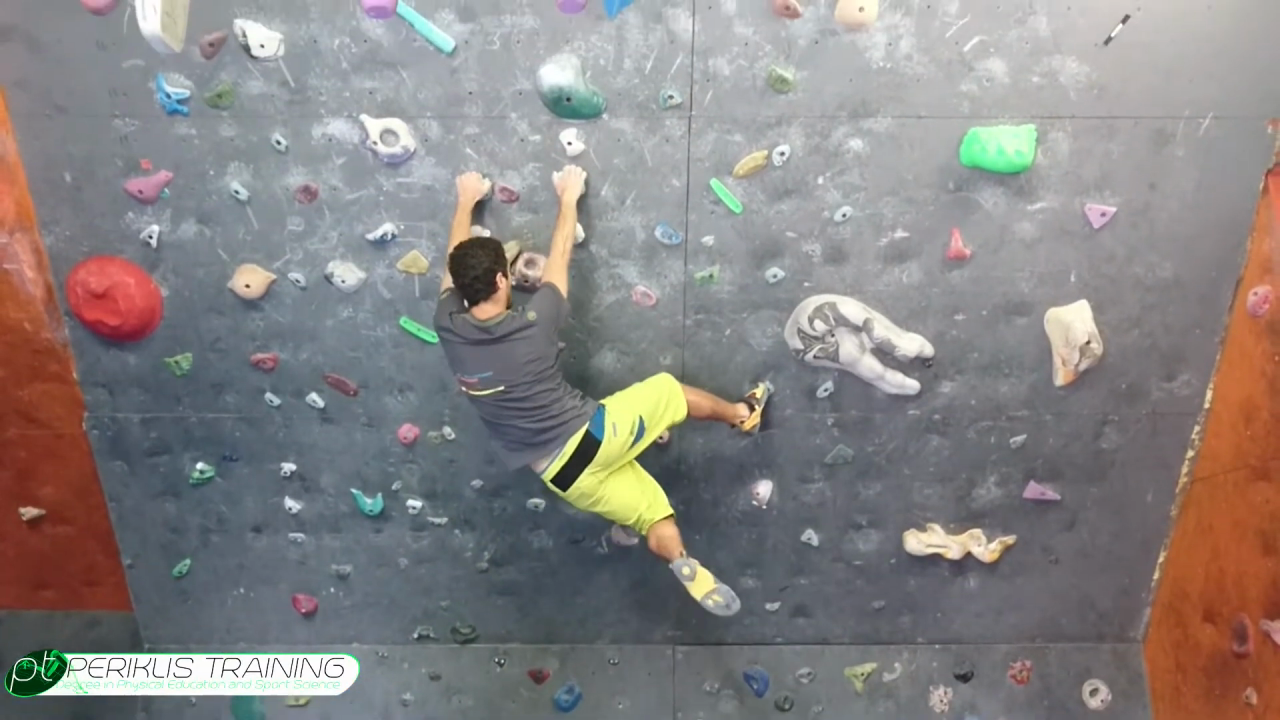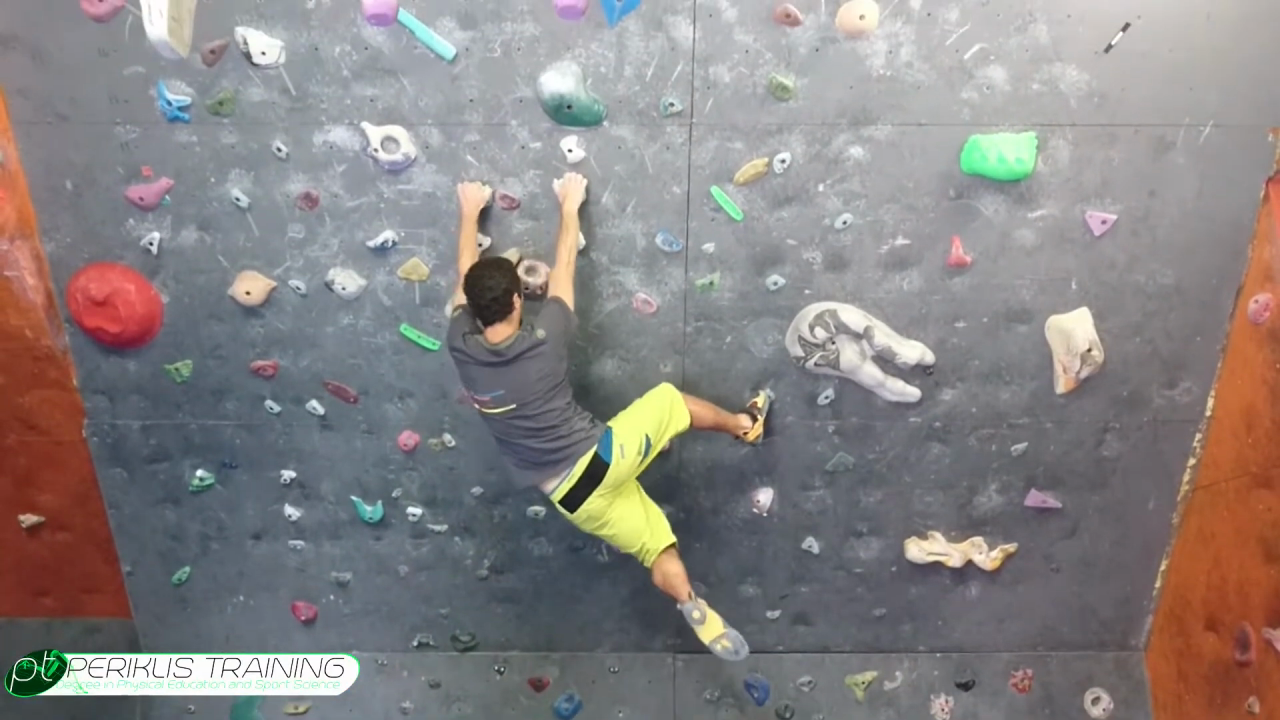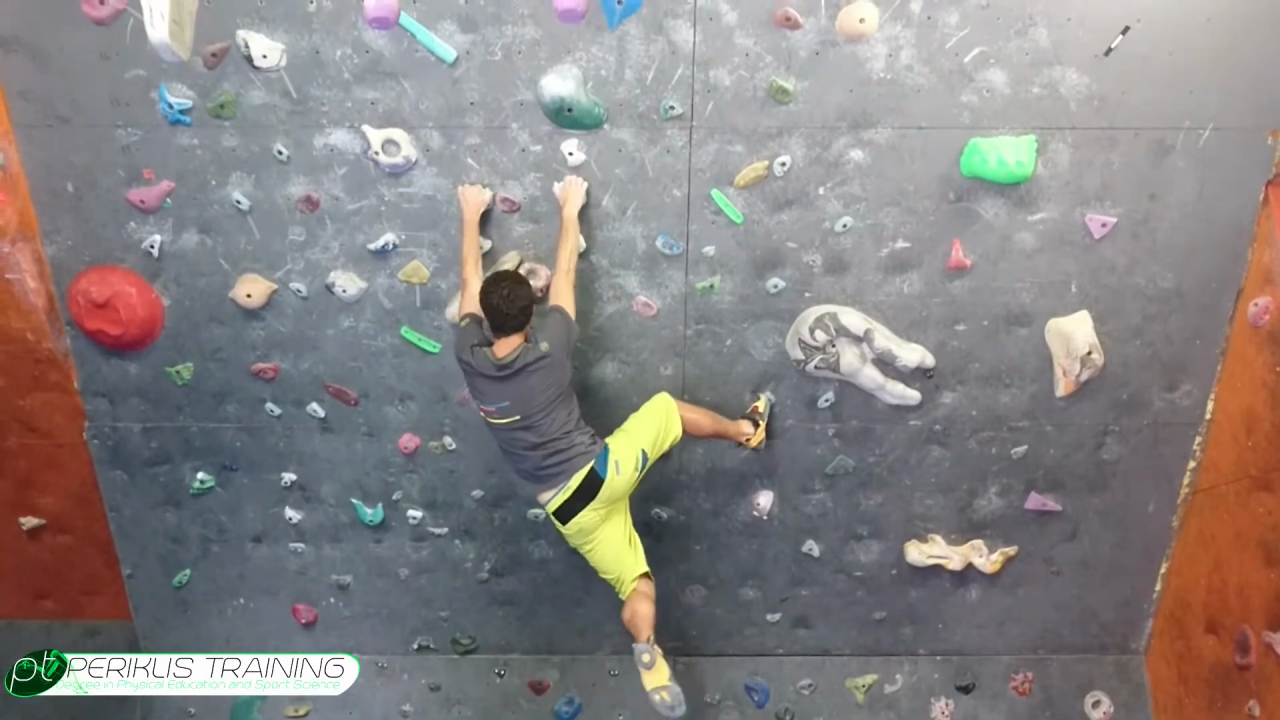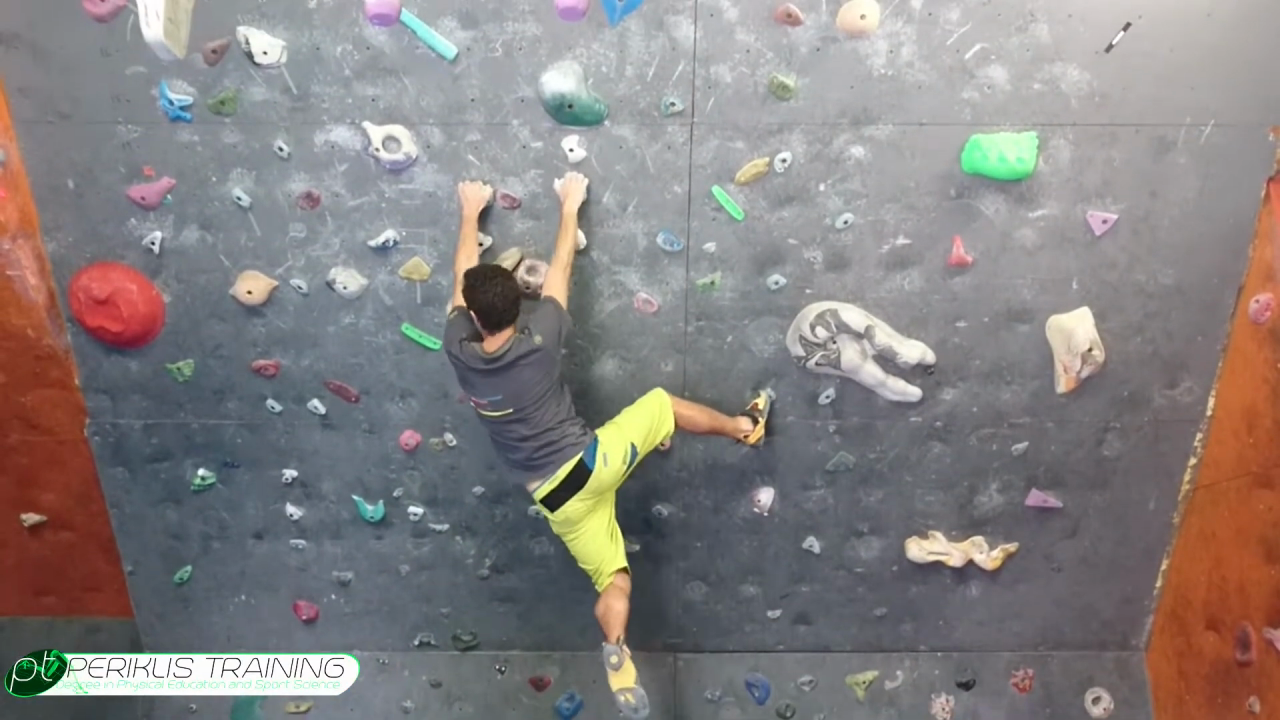
dt=0.3s
person 1, frame 1
left shoulder: (449, 327)
right shoulder: (533, 322)
left elbow: (456, 265)
right elbow: (559, 256)
left wrist: (466, 201)
right wrist: (569, 197)
left hip: (564, 475)
right hip: (594, 434)
left knee: (655, 518)
right knee: (669, 390)
left ankle: (682, 564)
right ankle: (741, 413)
person 1, frame 2
left shoulder: (462, 347)
right shoulder: (543, 340)
left elbow: (466, 276)
right elbow: (563, 269)
left wrist: (469, 212)
right wrist: (570, 207)
left hip: (572, 495)
right hip: (604, 455)
left knee: (659, 551)
right knee: (670, 398)
left ankle: (692, 608)
right ankle: (744, 422)
person 1, frame 3
left shoulder: (470, 358)
right shoulder: (548, 351)
left elbow: (470, 281)
right elbow: (563, 276)
left wrist: (471, 215)
right wrist: (570, 208)
left hip: (568, 508)
right hip: (603, 471)
left knee: (636, 586)
right knee: (667, 407)
left ankle: (649, 654)
right ankle: (745, 429)
person 1, frame 4
left shoulder: (459, 351)
right shoulder: (538, 343)
left elbow: (463, 275)
right elbow: (561, 268)
left wrist: (470, 212)
right wrist: (570, 206)
left hip: (556, 496)
right hip: (594, 461)
left knee: (612, 580)
right knee: (664, 404)
left ankle: (617, 656)
right ankle: (744, 426)
